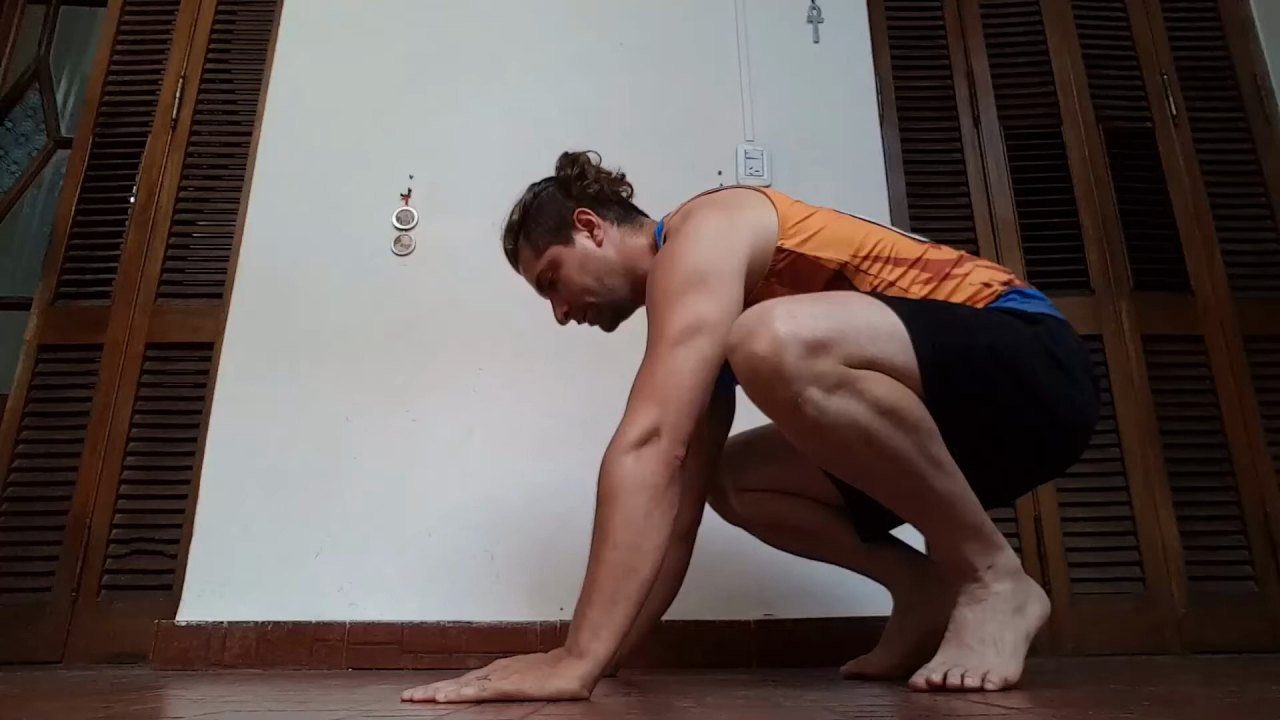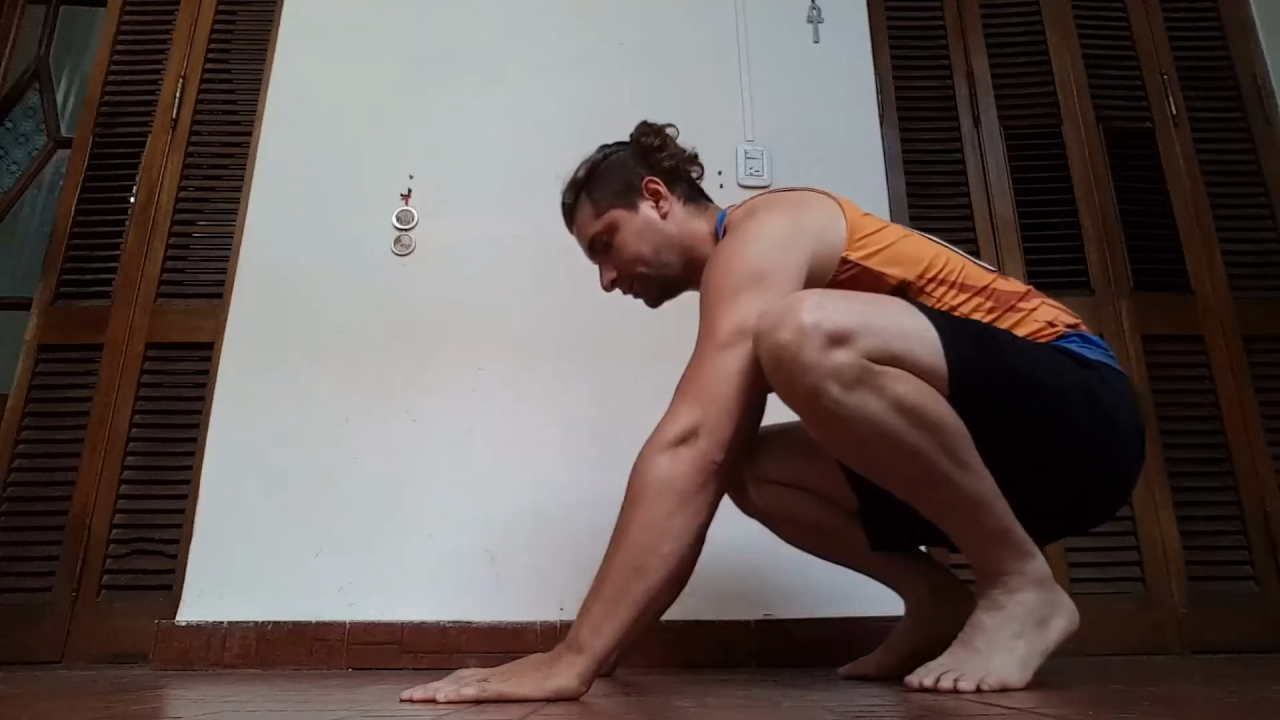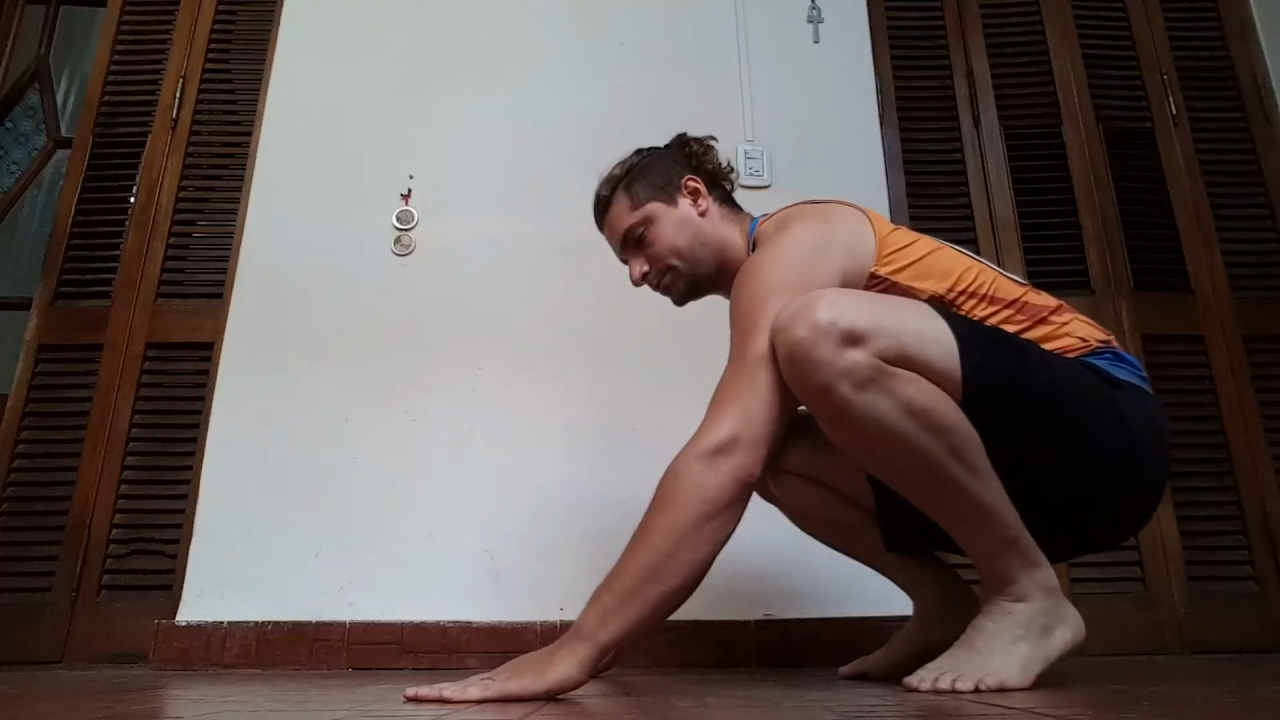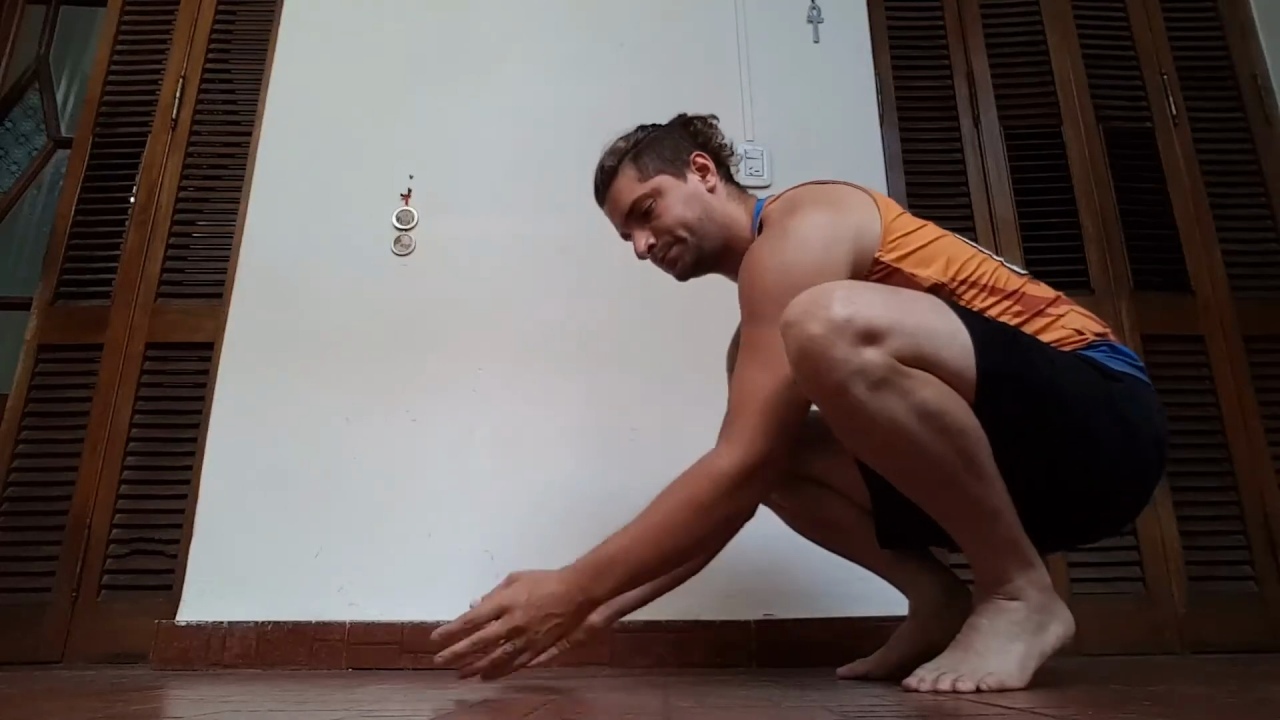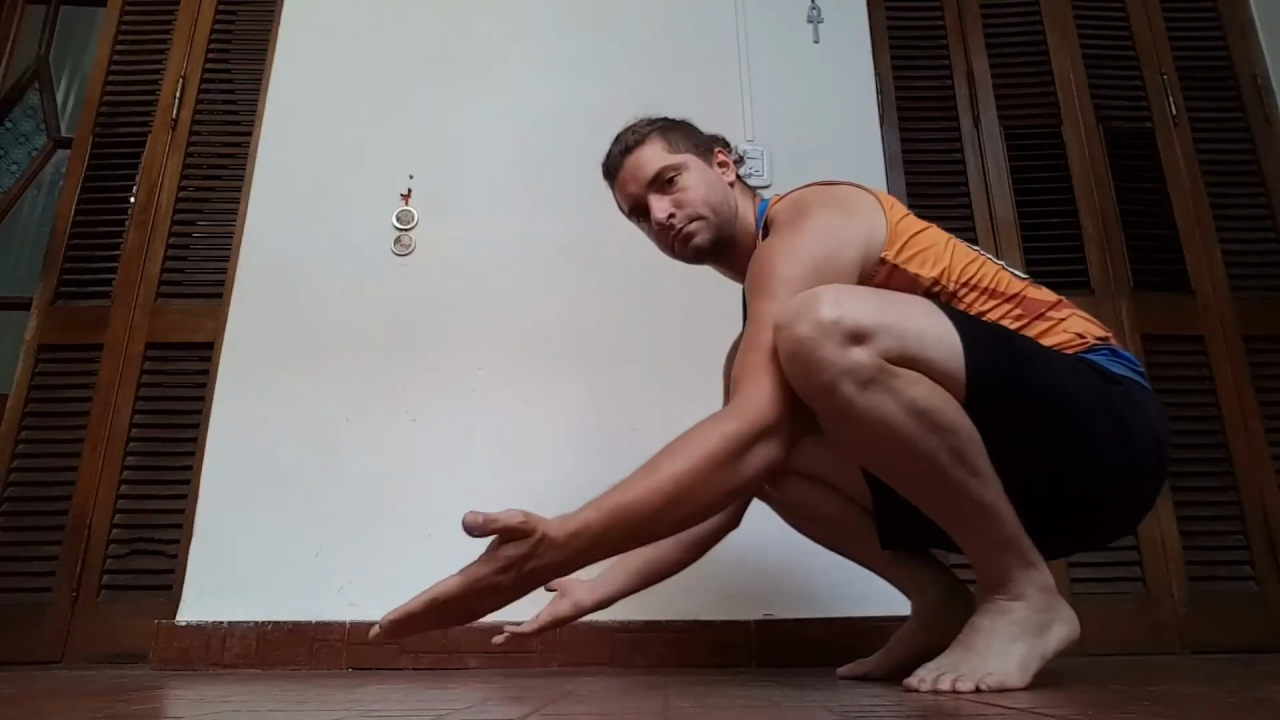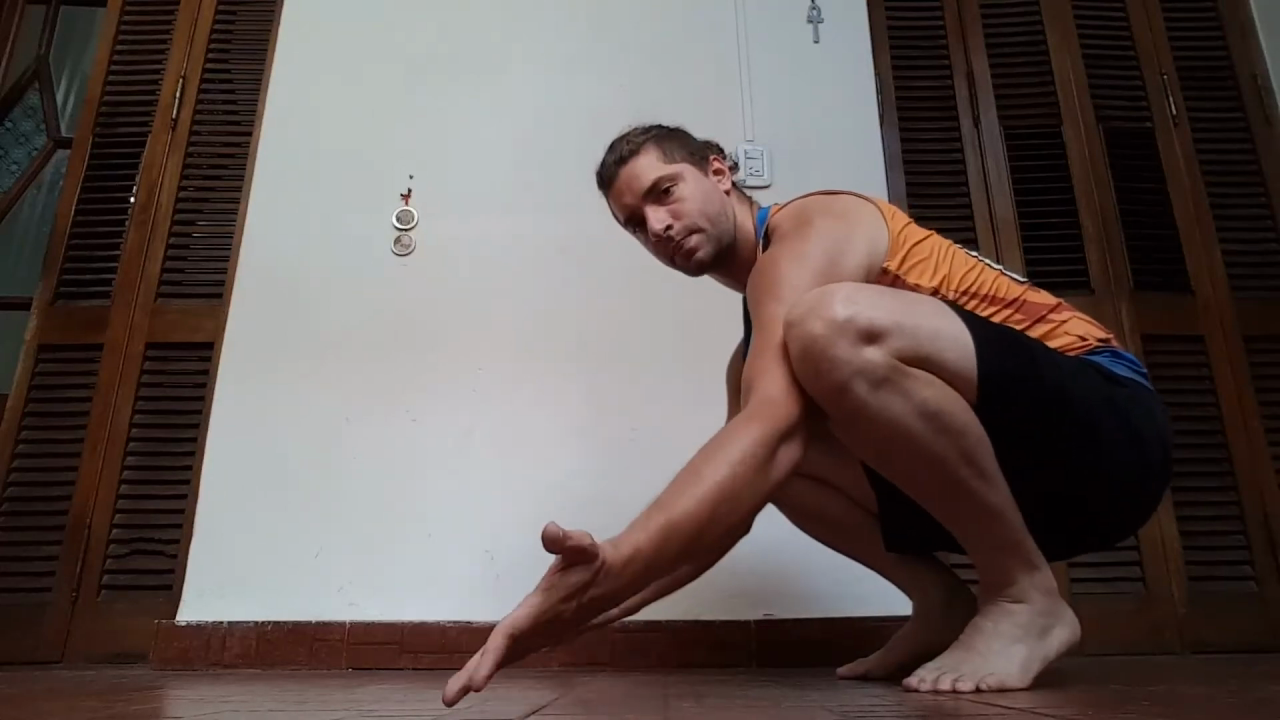
dt=0.5s
person 1, frame 1
left shoulder: (702, 233)
right shoulder: (697, 315)
left elbow: (648, 446)
right elbow: (677, 497)
left wrist: (580, 657)
right wrist: (605, 648)
left hip: (1028, 363)
right hip: (964, 400)
left knee: (780, 342)
right knee: (730, 478)
left ankle: (991, 580)
right ankle: (931, 592)
person 1, frame 2
left shoulder: (764, 231)
right shoulder: (744, 303)
left elbow: (687, 446)
right elbow: (700, 480)
left wrist: (576, 657)
right wrist: (600, 645)
left hip: (1076, 411)
right hip: (1002, 445)
left knee: (806, 335)
left ankle: (1021, 586)
right ankle: (940, 603)
person 1, frame 3
left shoulder: (793, 244)
right shoulder: (766, 309)
left elbow: (721, 461)
right elbow: (737, 467)
left wrist: (575, 649)
right wrist: (595, 636)
left hip: (1102, 426)
right hip: (1013, 463)
left knee: (822, 332)
left ankle: (1025, 596)
right ankle: (947, 606)
person 1, frame 4
left shoulder: (800, 228)
right shoulder: (761, 331)
left elbow: (743, 466)
right elbow: (742, 480)
left wrist: (572, 592)
right wrist: (602, 605)
left hip: (1101, 416)
right hip: (1021, 455)
left knee: (834, 325)
left ankle: (1018, 595)
right ankle: (944, 606)
person 1, frame 5
left shoulder: (809, 222)
right shoulder: (754, 339)
left elbow: (755, 432)
right elbow: (717, 503)
left wrist: (556, 545)
right wrist: (586, 589)
left hip: (1099, 422)
right hip: (1011, 466)
left knee: (824, 326)
left ankle: (1022, 596)
right ankle: (943, 606)
person 1, frame 6
left shoulder: (810, 229)
right shoulder: (759, 343)
left elbow: (773, 434)
right elbow: (724, 511)
left wrist: (606, 574)
right wrist: (601, 594)
left hip: (1106, 423)
right hip: (1011, 472)
left knee: (834, 325)
left ankle: (1023, 597)
right ankle: (944, 605)
